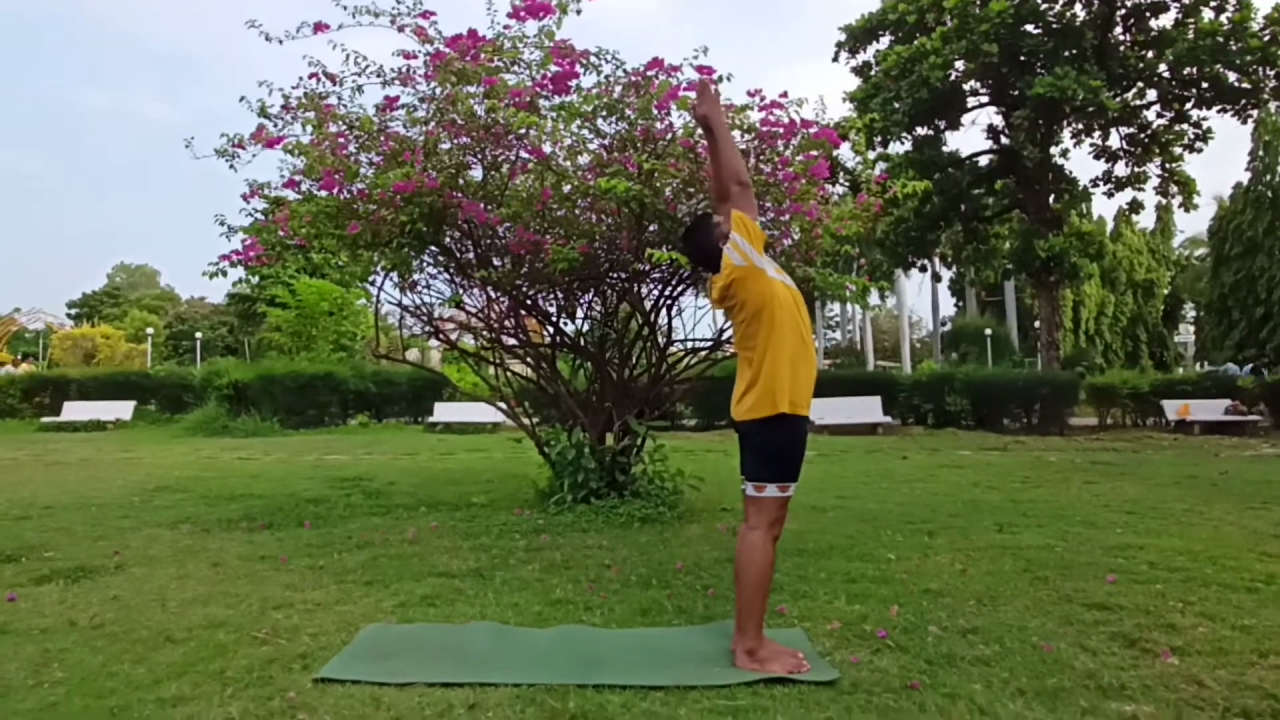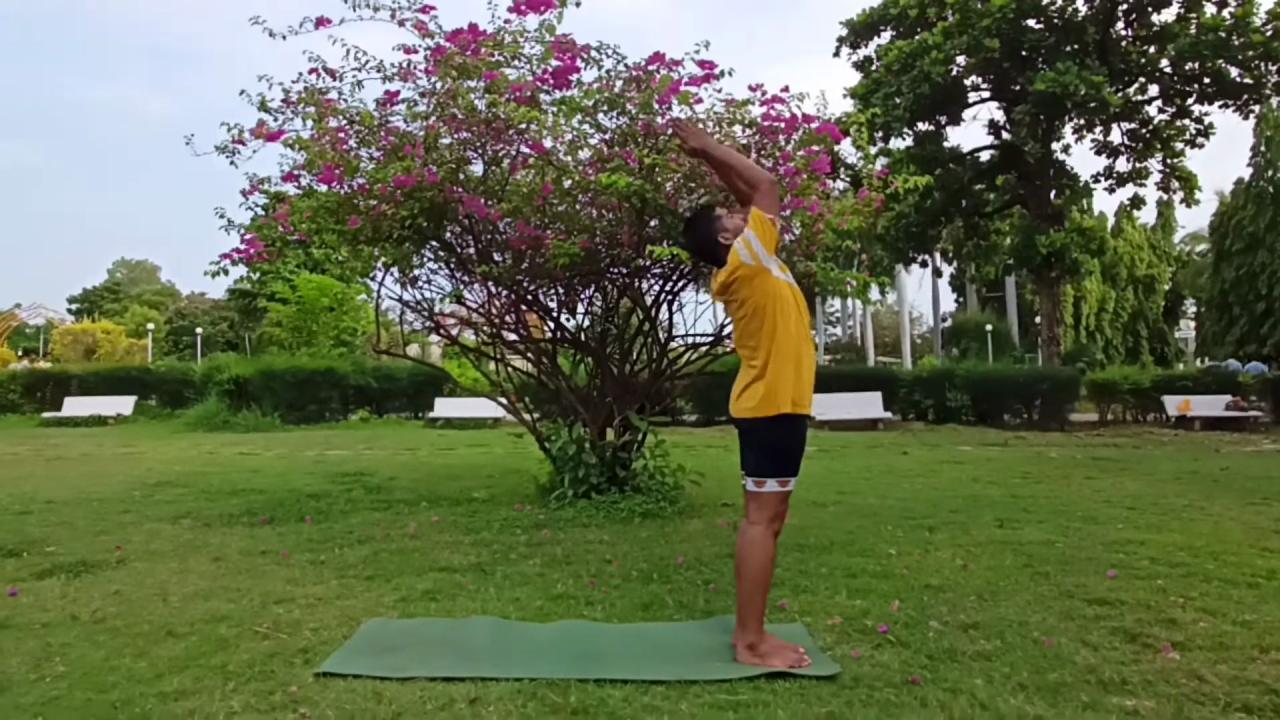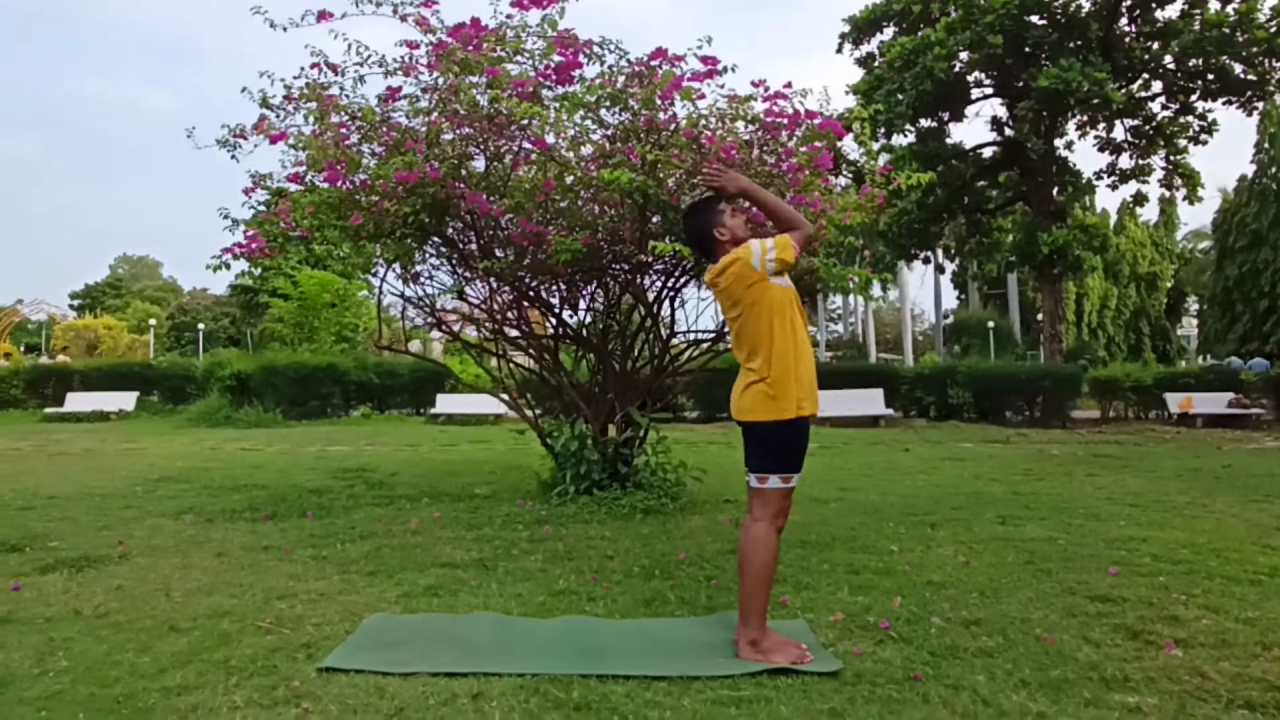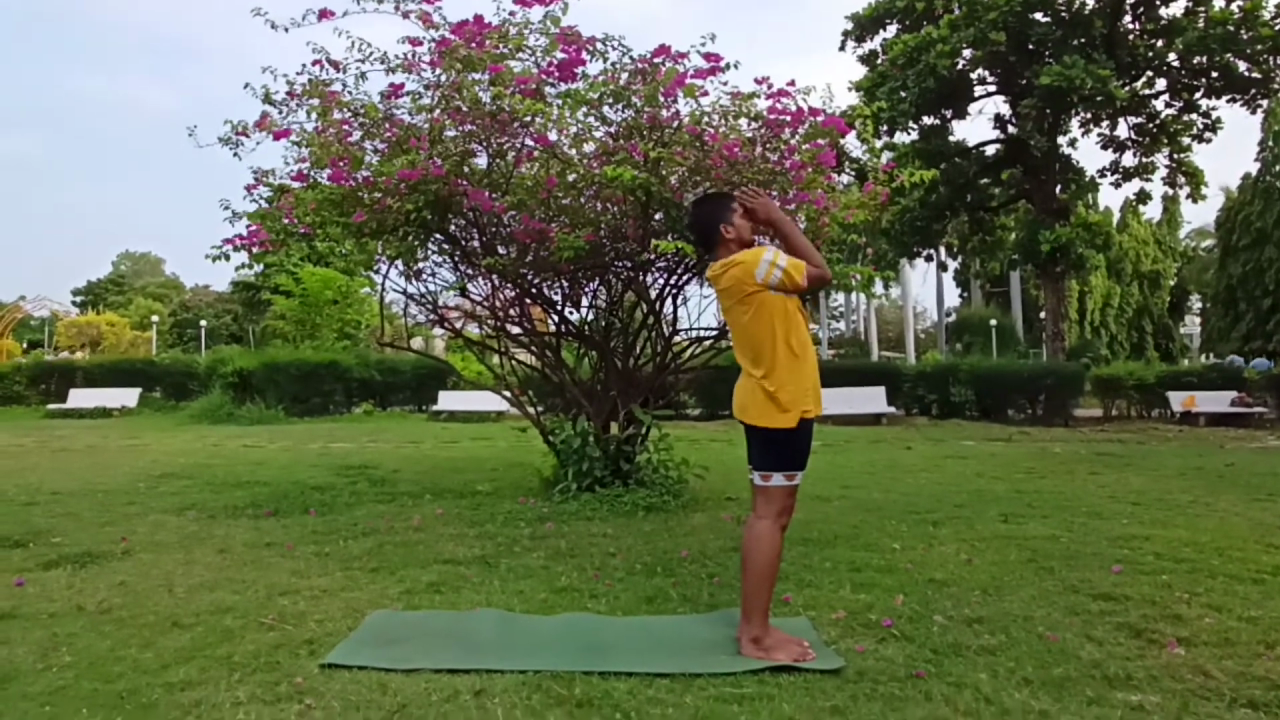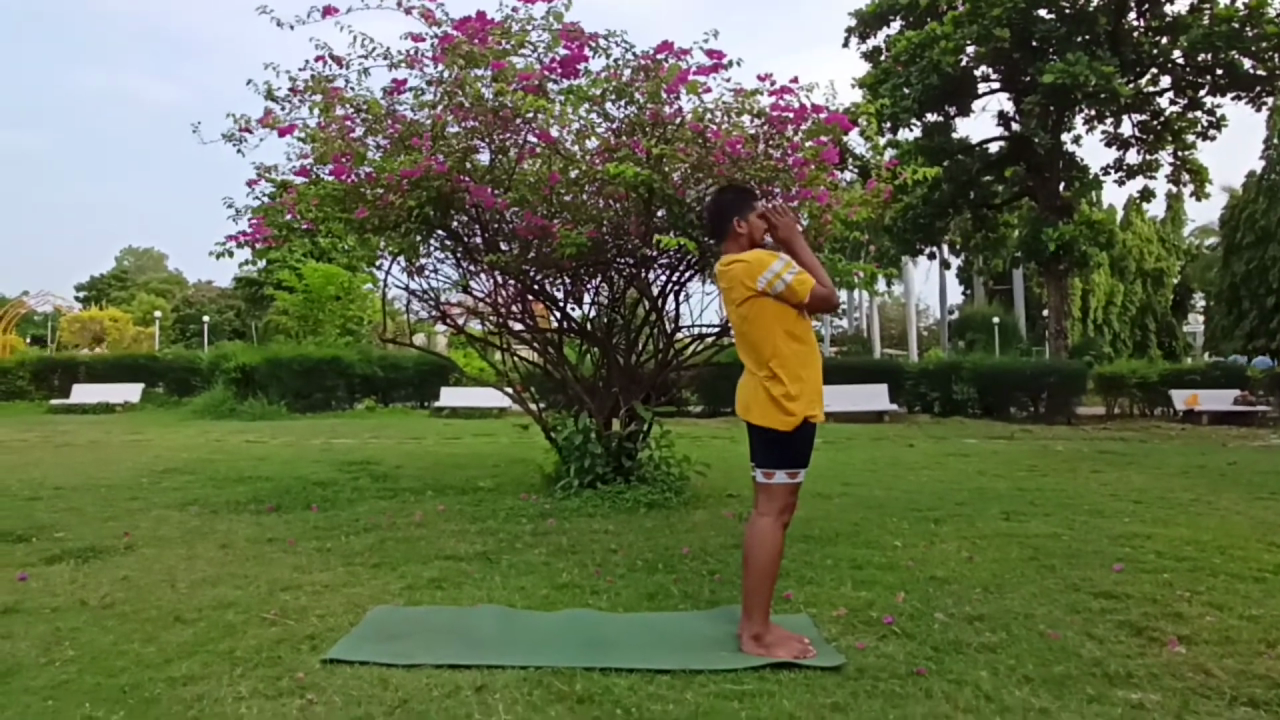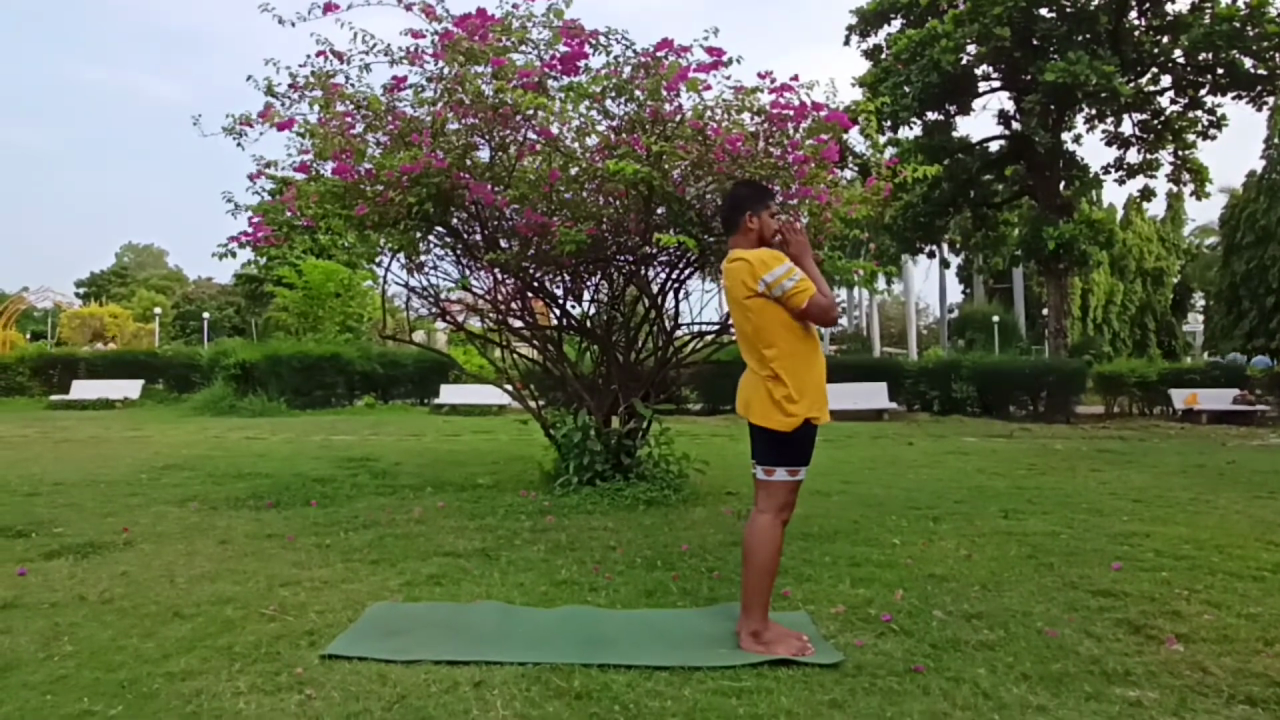
dt=0.3s
person 1, frame 1
left shoulder: (739, 273)
right shoulder: (743, 265)
left elbow: (729, 193)
right elbow: (739, 186)
left wrist: (712, 131)
right wrist: (716, 123)
left hip: (771, 406)
right hip: (773, 409)
left knee: (764, 523)
right knee: (762, 523)
left ankle: (750, 638)
right ankle: (750, 648)
person 1, frame 2
left shoulder: (739, 270)
right shoulder: (746, 260)
left elbow: (749, 194)
right elbow: (766, 187)
left wrist: (709, 155)
right wrist: (710, 148)
left hip: (768, 402)
right hip: (774, 405)
left knee: (765, 519)
right knee: (763, 519)
left ankle: (751, 633)
right ankle: (751, 642)
person 1, frame 3
left shoulder: (731, 269)
right shoulder: (748, 259)
left elbow: (789, 234)
right elbow: (805, 231)
left wrist: (746, 197)
right wrist: (750, 190)
left hip: (768, 399)
right hip: (777, 402)
left knee: (768, 516)
right knee: (767, 517)
left ankle: (753, 629)
right ankle: (753, 638)
person 1, frame 4
left shoulder: (731, 271)
right shoulder: (753, 263)
left elbow: (798, 271)
right elbow: (820, 273)
left wrist: (769, 224)
right wrist: (777, 218)
left hip: (770, 400)
right hip: (780, 404)
left knee: (771, 514)
right knee: (770, 514)
left ankle: (755, 626)
right ankle: (755, 636)
person 1, frame 5
left shoulder: (733, 269)
right shoulder: (762, 263)
left elbow: (800, 297)
right elbow: (828, 299)
left wrist: (786, 246)
right wrist: (795, 242)
left hip: (772, 397)
right hip: (784, 401)
left knee: (772, 511)
right knee: (773, 512)
left ankle: (755, 623)
right ankle: (757, 632)
person 1, frame 6
left shoulder: (738, 265)
right shoulder: (766, 262)
left elbow: (794, 307)
right elbow: (827, 312)
left wrist: (796, 261)
right wrist: (805, 259)
left hip: (773, 397)
right hip: (785, 400)
left knee: (771, 509)
right knee: (773, 509)
left ankle: (755, 620)
right ankle: (755, 630)
